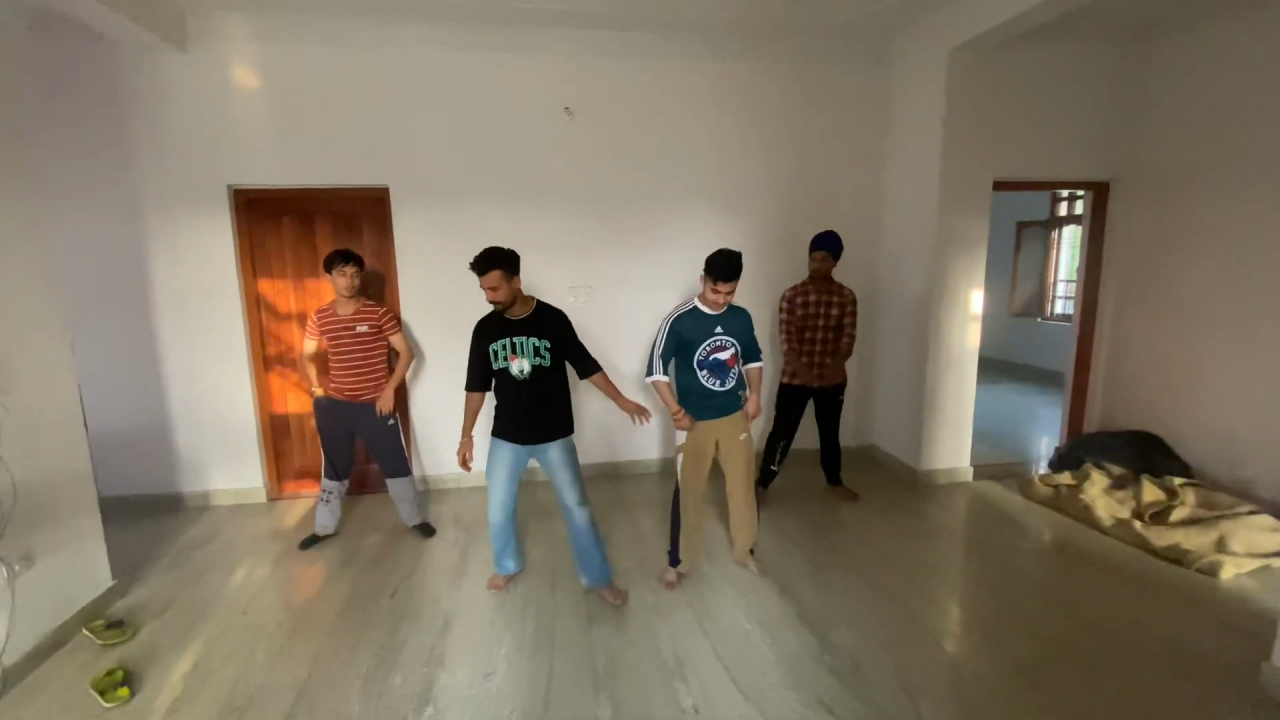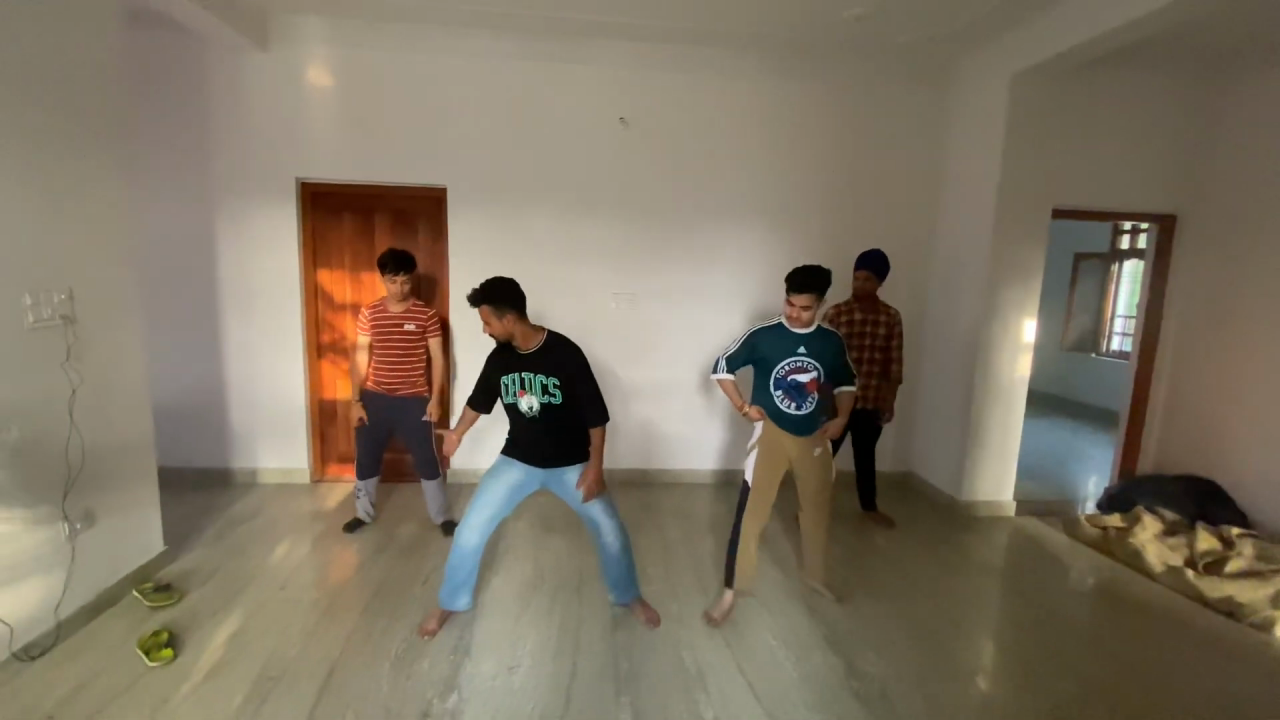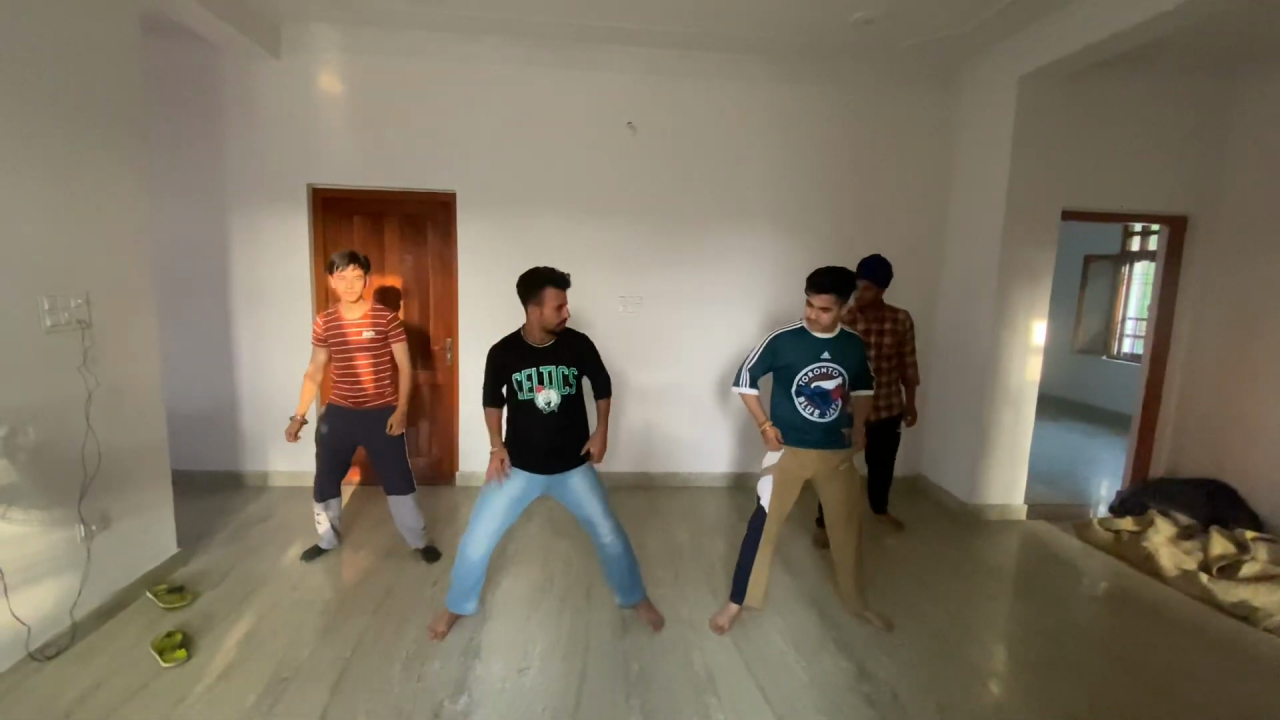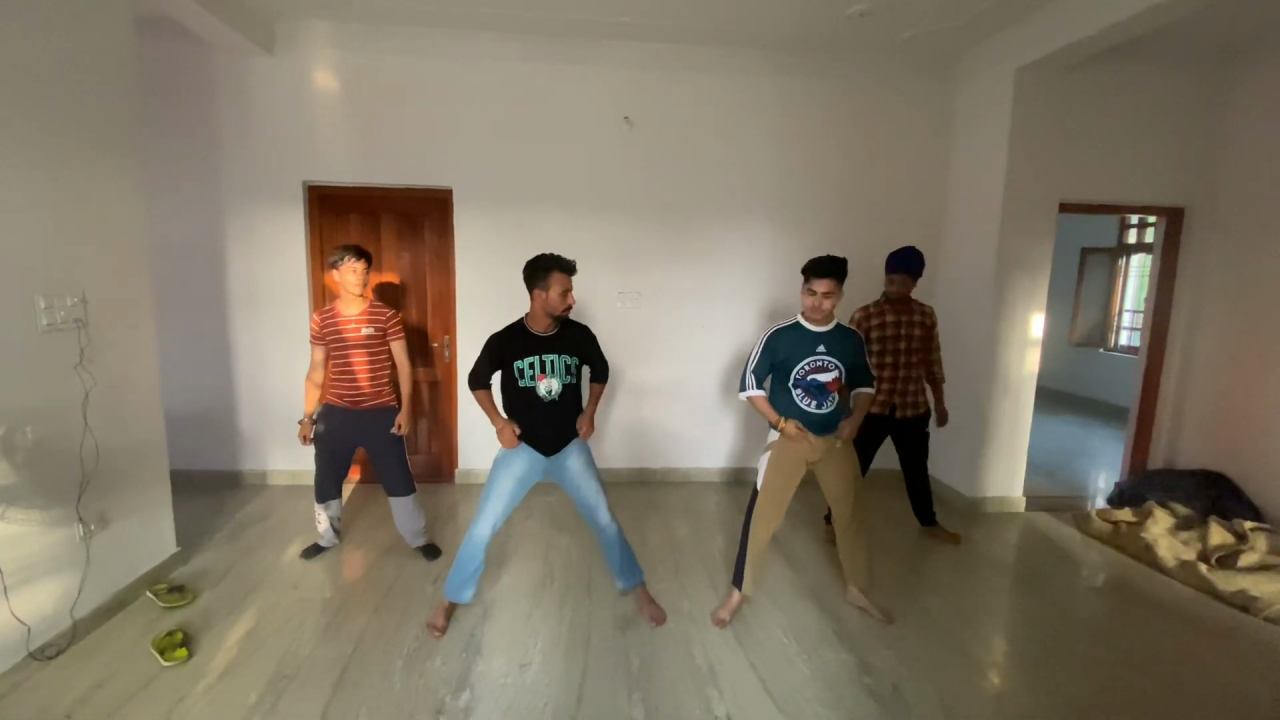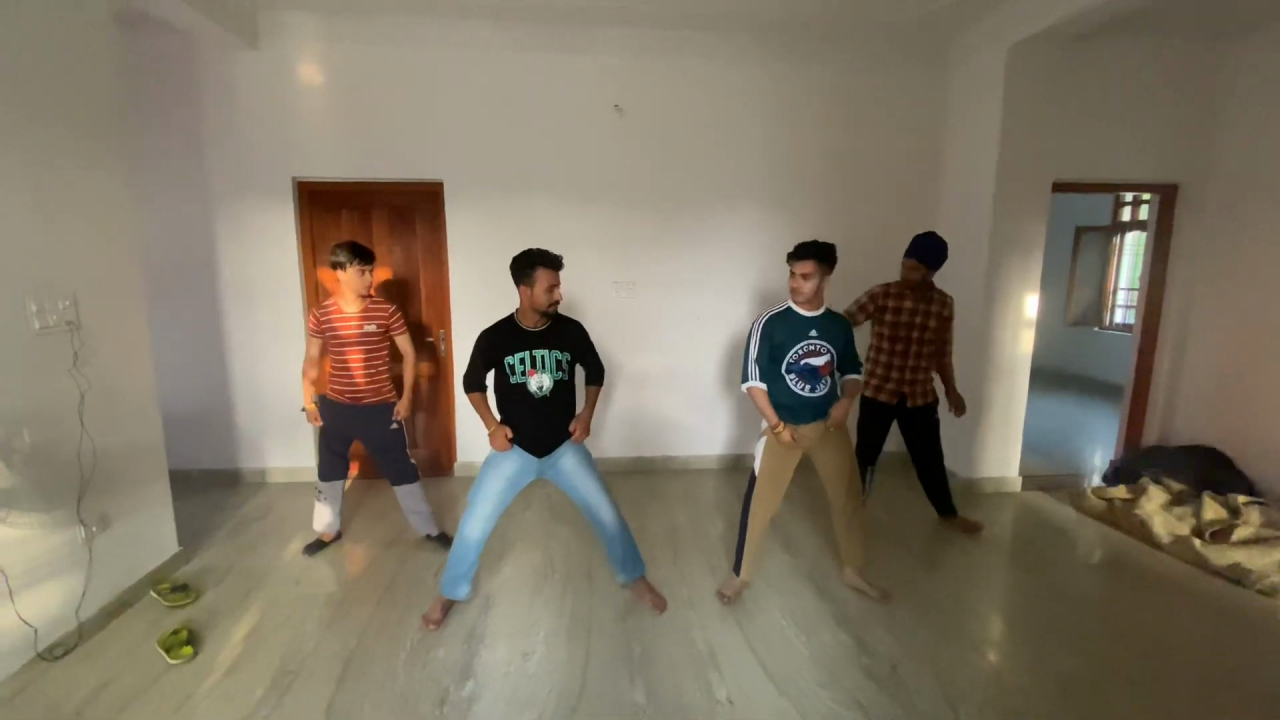
dt=1s
person 1, frame 1
left shoulder: (553, 320)
right shoulder: (485, 329)
left elbow: (587, 367)
right elbow: (477, 386)
left wrist: (623, 402)
right wrist: (466, 433)
left hip: (554, 435)
right hip: (506, 436)
left knee: (576, 507)
right knee: (498, 510)
left ankle: (599, 579)
right ankle: (508, 566)
person 1, frame 2
left shoulder: (565, 354)
right shoulder: (499, 358)
left elbow: (596, 414)
right elbow: (480, 400)
left wrist: (594, 466)
right wrist: (457, 431)
left hip: (570, 463)
right hip: (518, 460)
left knee: (609, 530)
right knee: (471, 529)
left ankle: (629, 597)
right ankle: (449, 604)
person 1, frame 3
left shoulder: (579, 345)
right shoulder: (503, 352)
left elbow: (603, 386)
right elbow: (492, 399)
left wrist: (601, 431)
right wrist: (496, 445)
left hip: (573, 464)
right hip: (519, 465)
left knee: (608, 534)
right knee: (477, 539)
left ankle: (635, 598)
right ankle: (456, 607)
person 1, frame 4
left shoulder: (579, 335)
right shoulder: (504, 341)
left elbow: (600, 371)
right elbow: (477, 380)
left wrist: (589, 412)
right wrist: (499, 422)
left hip: (569, 446)
right hip: (522, 447)
left knee: (604, 519)
right knee: (483, 525)
left ankle: (636, 588)
right ankle: (451, 600)
person 1, frame 5
left shoulder: (570, 331)
right shoulder: (494, 338)
left elbow: (595, 373)
right elbow: (473, 383)
left wrist: (585, 415)
right wrist: (492, 425)
left hip: (563, 446)
right hip: (514, 448)
left knee: (605, 514)
right knee: (473, 528)
left ankle: (635, 579)
right ankle: (448, 595)
person 2, frame 1
left shoulder: (741, 318)
right shoulder: (679, 320)
left elbow: (753, 358)
right elbow: (656, 368)
left wrist: (754, 395)
right wrist: (676, 411)
left hip: (736, 415)
right hip: (695, 420)
left knee: (742, 483)
right knee: (688, 491)
left ankle: (742, 550)
right ankle: (678, 561)
person 2, frame 2
left shoulder: (831, 341)
right shoulder: (761, 335)
left elbow: (846, 383)
right elbow: (722, 367)
left wrist: (840, 417)
right wrist: (743, 406)
left hip: (813, 437)
right hip: (771, 431)
left knee: (817, 509)
right knee: (752, 508)
left ankle: (813, 576)
right ankle: (729, 593)
person 2, frame 3
left shoulder: (854, 345)
right shoulder: (782, 340)
left elbow: (863, 387)
right elbow: (744, 379)
left wrist: (859, 425)
right wrist: (765, 425)
left hip: (836, 451)
right hip: (788, 450)
left knee: (847, 525)
right knee: (764, 525)
left ankle: (855, 601)
right ankle: (736, 602)
person 2, frame 4
left shoulder: (851, 340)
right shoulder: (778, 336)
left elbow: (864, 385)
right elbow: (750, 384)
left wrist: (855, 418)
right wrist: (780, 422)
left hip: (836, 441)
right hip: (788, 440)
left knee: (850, 515)
right knee: (761, 516)
left ankle: (856, 590)
right ankle: (737, 593)
person 2, frame 5
left shoulder: (839, 325)
right shoulder: (770, 323)
left elbow: (852, 372)
right elbow: (753, 380)
left wrist: (846, 401)
right wrist: (775, 425)
left hip: (829, 426)
right hip: (783, 427)
left knee: (848, 497)
right knee: (760, 501)
left ankle: (852, 571)
right ankle: (740, 574)
person 3, frame 1
left shoulder: (379, 314)
right shoulder: (319, 318)
left elbow: (405, 352)
right elbow: (306, 356)
left wrist: (389, 391)
right wrist: (316, 389)
left hip: (376, 405)
right hip: (336, 406)
left knee: (396, 465)
right knee: (334, 469)
left ankle: (414, 519)
right ankle: (324, 527)
person 3, frame 2
left shoulder: (426, 315)
right shoulder: (369, 313)
left elbow: (438, 359)
right elbow: (360, 357)
left wrist: (435, 400)
right wrist: (356, 400)
left hip: (413, 401)
right hip: (375, 399)
left knee: (427, 463)
right knee: (366, 461)
left ankle: (442, 516)
right ankle: (364, 513)
person 3, frame 3
left shoulder: (387, 318)
right shoulder: (323, 322)
left elbow: (404, 366)
right elbow: (315, 372)
left wrist: (401, 410)
right wrist: (299, 416)
left hip: (381, 413)
right hip: (338, 414)
left knee: (399, 480)
right knee: (325, 481)
left ankle: (419, 541)
right ankle: (328, 539)
person 3, frame 4
left shoulder: (386, 315)
right shoulder: (322, 320)
left elbow: (403, 364)
right elbow: (316, 372)
left wrist: (405, 409)
right wrist: (307, 417)
left hip: (381, 413)
right hip: (336, 414)
left knee: (398, 480)
right knee: (326, 480)
left ankle: (418, 538)
right ankle: (328, 537)
person 3, frame 5
left shoulder: (386, 311)
right shoulder: (321, 314)
left elbow: (409, 354)
right elbow: (312, 360)
left wrist: (406, 397)
right wrist: (309, 402)
left hip: (380, 408)
right hip: (335, 407)
left knee: (402, 471)
right knee: (329, 473)
left ankle: (428, 528)
right ankle: (328, 530)
person 4, frame 1
left shoulder: (846, 296)
right shoulder: (792, 295)
left elbow: (848, 338)
right elbow: (786, 338)
left wrist: (835, 367)
right wrist: (802, 369)
left hip: (831, 378)
right hip: (794, 377)
left knee: (830, 432)
right knee: (782, 432)
left ankle: (835, 481)
right ankle: (763, 484)
person 4, frame 2
left shoulder: (891, 317)
right shoulder: (835, 313)
left elbow: (894, 363)
left wrist: (889, 400)
left hip: (872, 401)
left knee: (866, 456)
left ankle: (869, 507)
person 4, frame 3
left shoulder: (901, 320)
right shoulder: (841, 321)
left elbow: (908, 364)
left wrist: (910, 403)
left hip: (888, 406)
left knee: (882, 465)
left ankle: (879, 509)
right ankle: (823, 523)
person 4, frame 4
left shoulder: (926, 315)
right shoulder: (864, 316)
left elbow: (932, 361)
left wrist: (940, 402)
left hip: (913, 407)
right hip: (872, 406)
left knee: (917, 467)
left ankle: (929, 522)
right ankle: (835, 521)
person 4, frame 5
left shoulder: (944, 304)
right shoulder: (881, 295)
left elbow: (942, 352)
right elbow: (848, 318)
left wrist: (951, 390)
left hip: (920, 394)
right hip: (878, 391)
left knee: (930, 457)
right knee: (866, 454)
left ankle: (948, 513)
